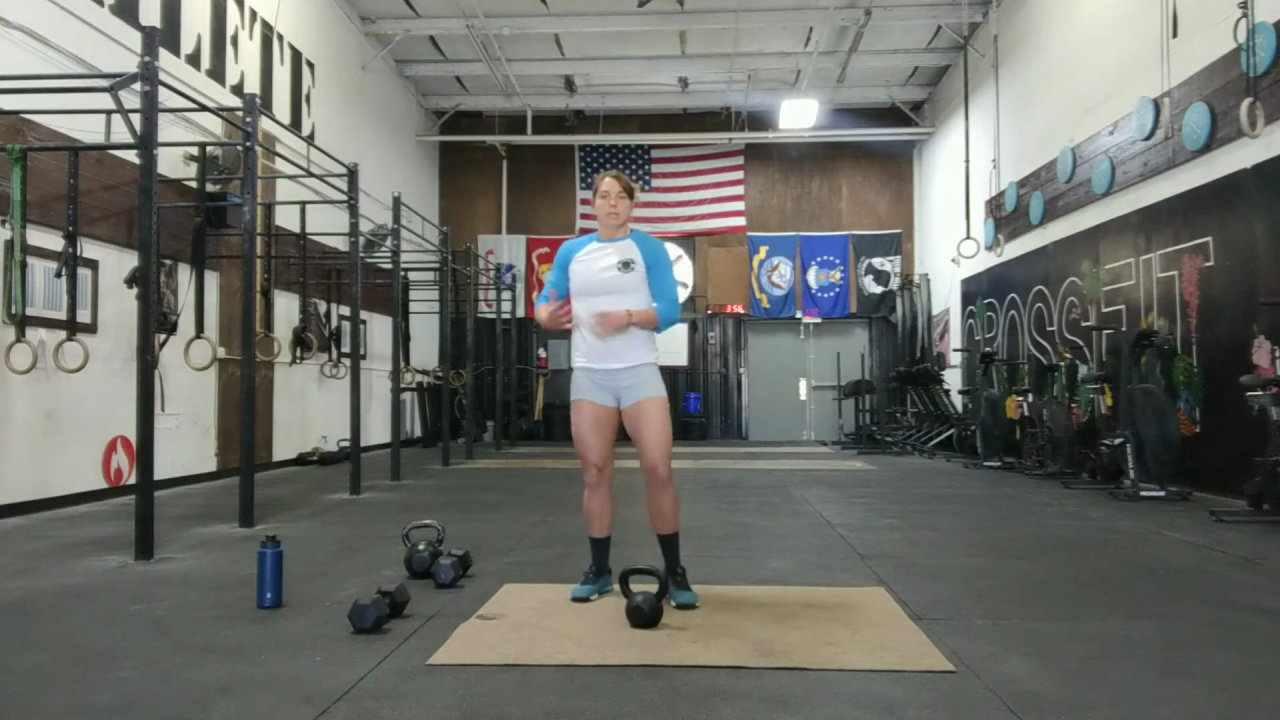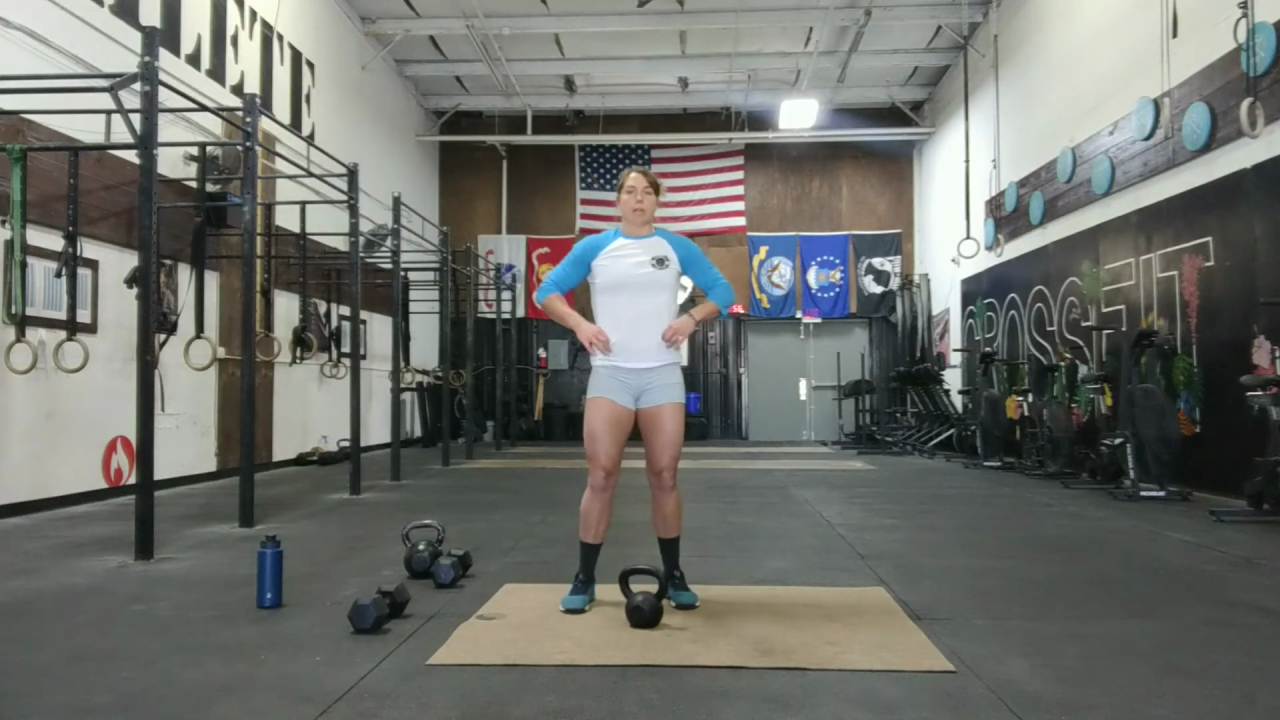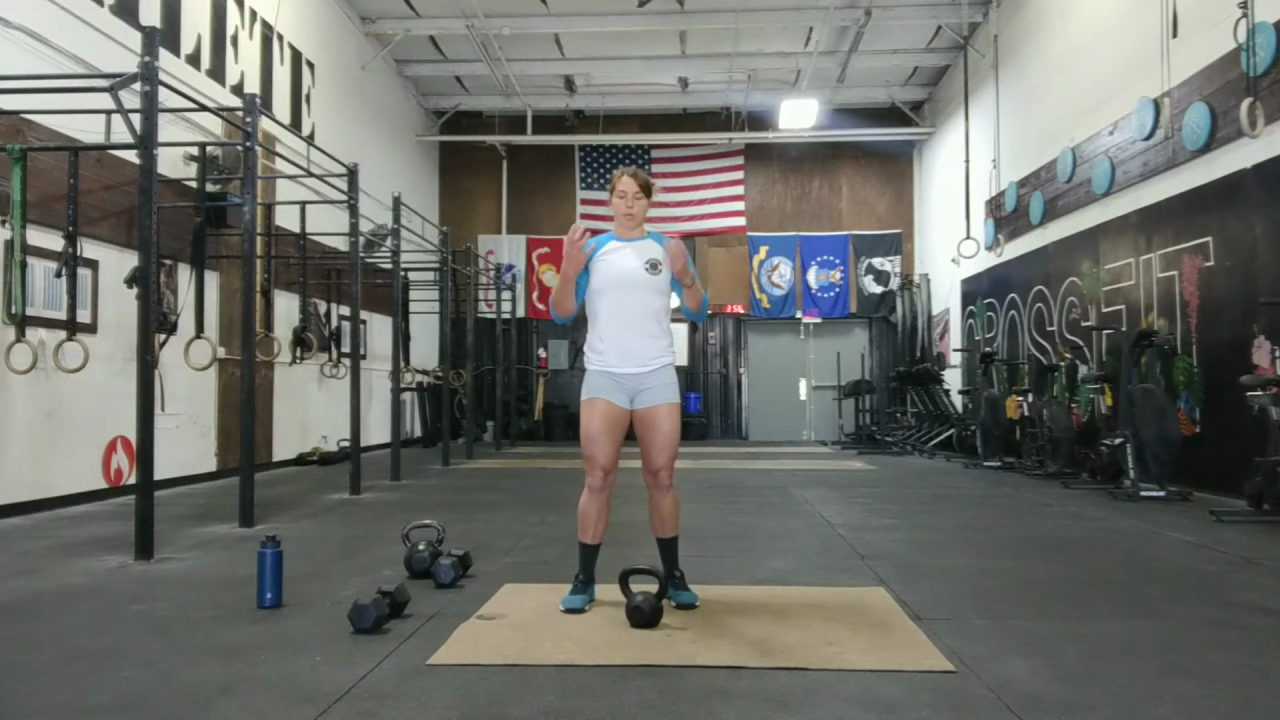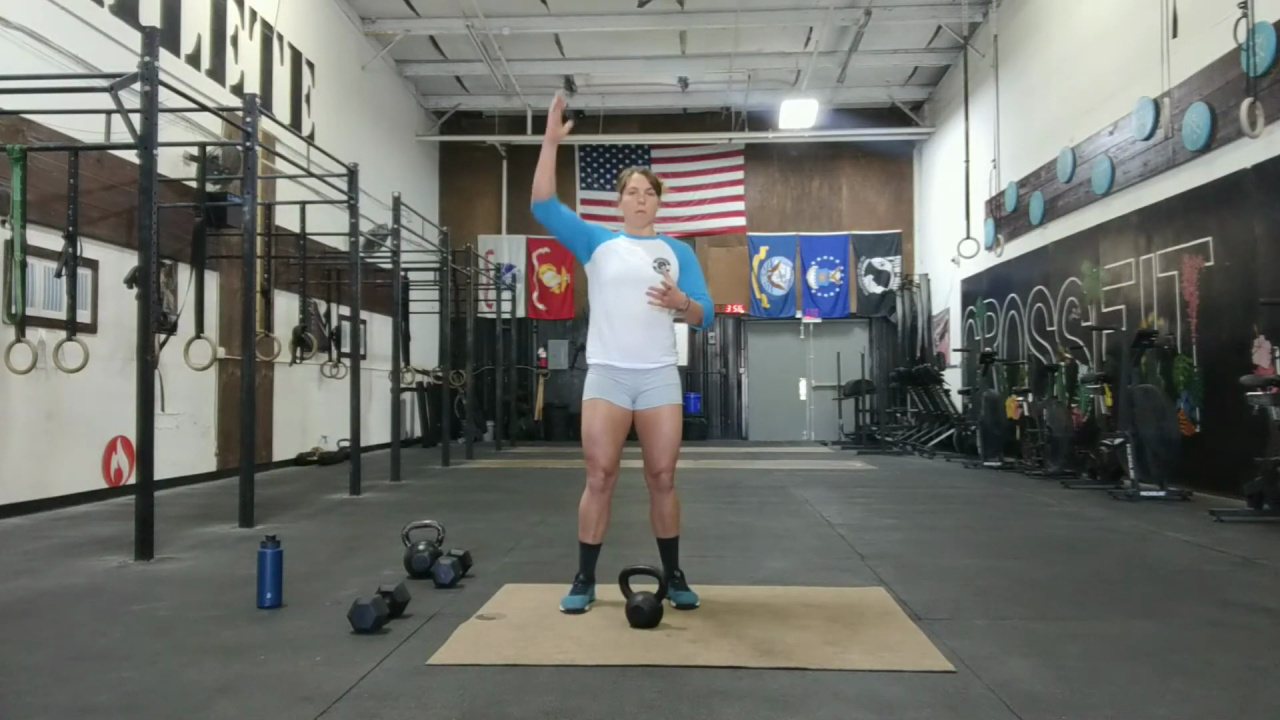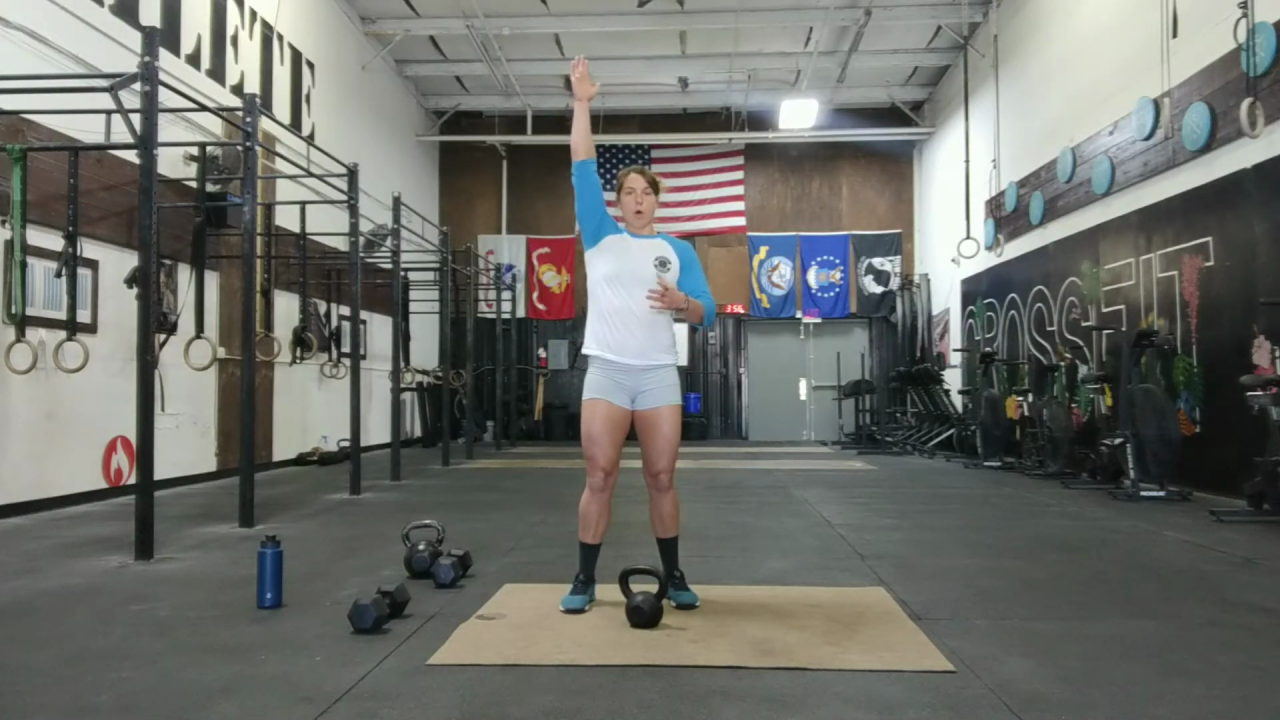
dt=1s
person 1, frame 1
left shoulder: (650, 248)
right shoulder: (571, 251)
left elbow: (668, 310)
right elbow: (545, 300)
left wrist: (626, 317)
right wrist: (548, 316)
left hip: (640, 372)
right hip: (589, 376)
left knee: (658, 470)
right knee: (595, 475)
left ankle: (674, 570)
right ankle: (599, 570)
person 1, frame 2
left shoulder: (678, 247)
right shoulder: (593, 247)
left elbow: (722, 290)
right elbow: (548, 291)
left wrist: (690, 318)
right wrist: (579, 324)
left hip: (663, 375)
right hip: (610, 374)
left knee: (664, 477)
right knee: (601, 478)
left ankle: (673, 575)
right ankle: (584, 579)
person 1, frame 3
left shoulder: (667, 249)
right shoulder: (590, 249)
left elbow: (698, 311)
right elbow: (561, 314)
left wrist: (686, 274)
right wrist: (569, 270)
left hip: (657, 376)
right hip: (604, 376)
left knee: (661, 477)
right knee: (598, 477)
left ankle: (673, 576)
right ankle: (584, 579)
person 1, frame 4
left shoulder: (677, 251)
right shoulder: (596, 241)
left elbow: (704, 313)
right elbow: (543, 208)
left wrist: (680, 301)
right wrist: (551, 143)
left hip: (659, 377)
right hip: (605, 375)
left knee: (662, 478)
right knee: (599, 477)
left ankle: (673, 575)
right ankle: (584, 579)
person 1, frame 5
left shoulder: (678, 250)
right shoulder: (600, 235)
left elbow: (706, 312)
right elbow: (583, 169)
left wrist: (680, 302)
right wrist: (582, 103)
left hip: (659, 374)
right hip: (606, 372)
left knee: (661, 478)
right knee: (598, 477)
left ankle: (673, 575)
right ankle: (584, 579)
